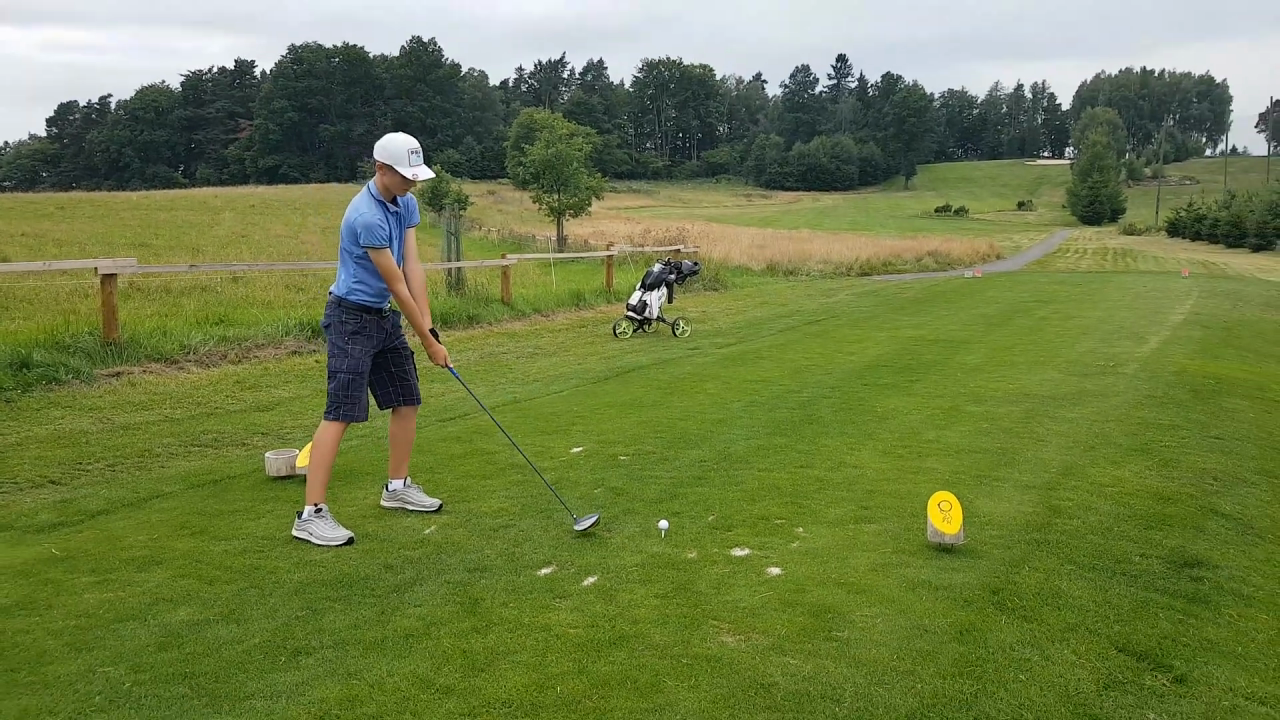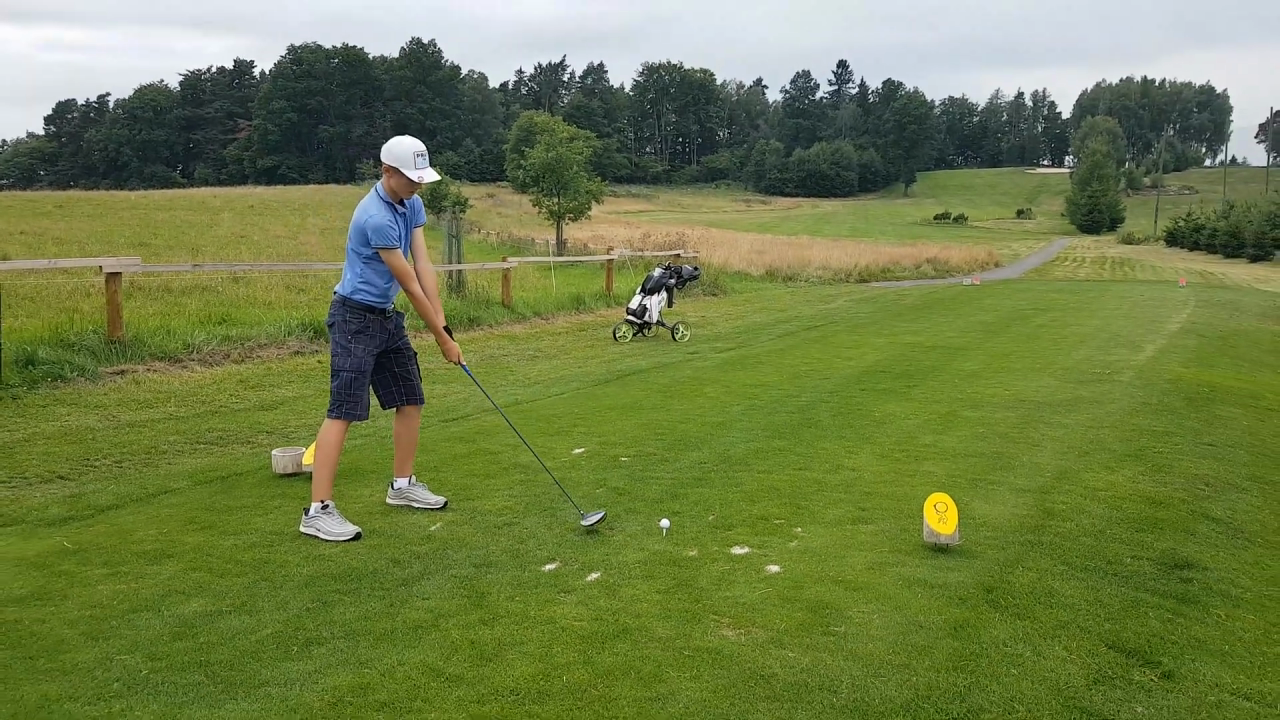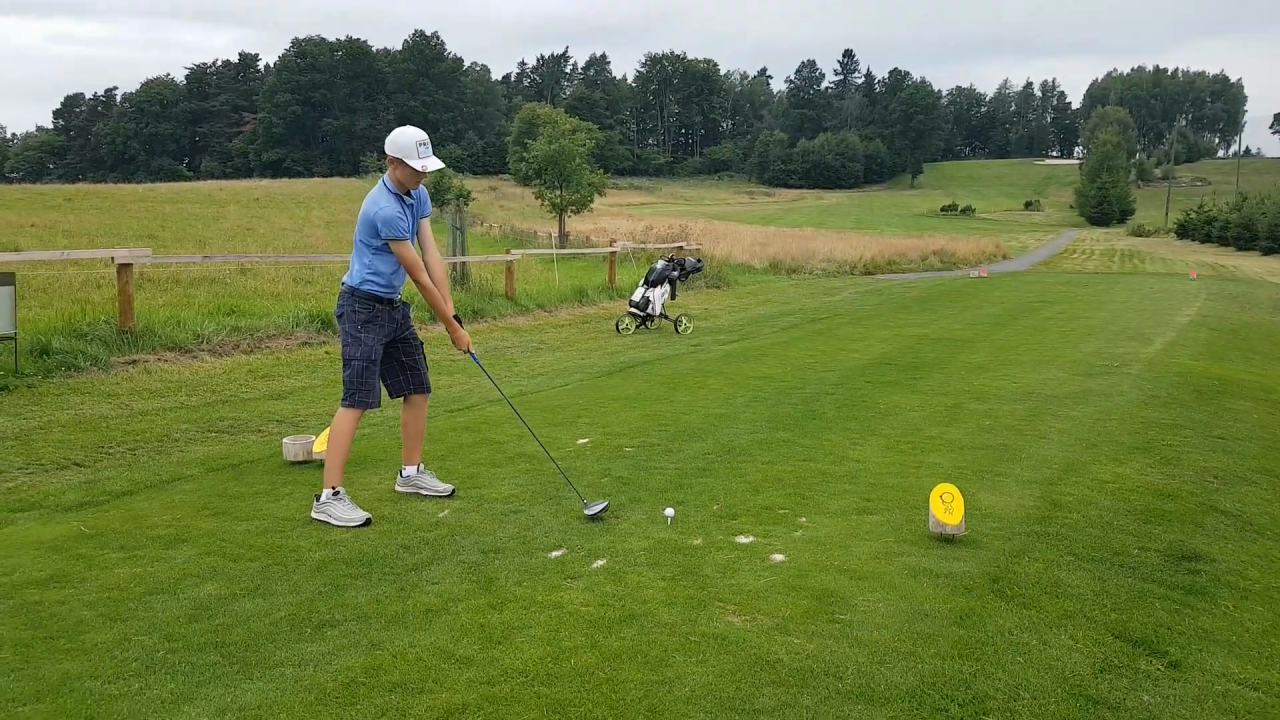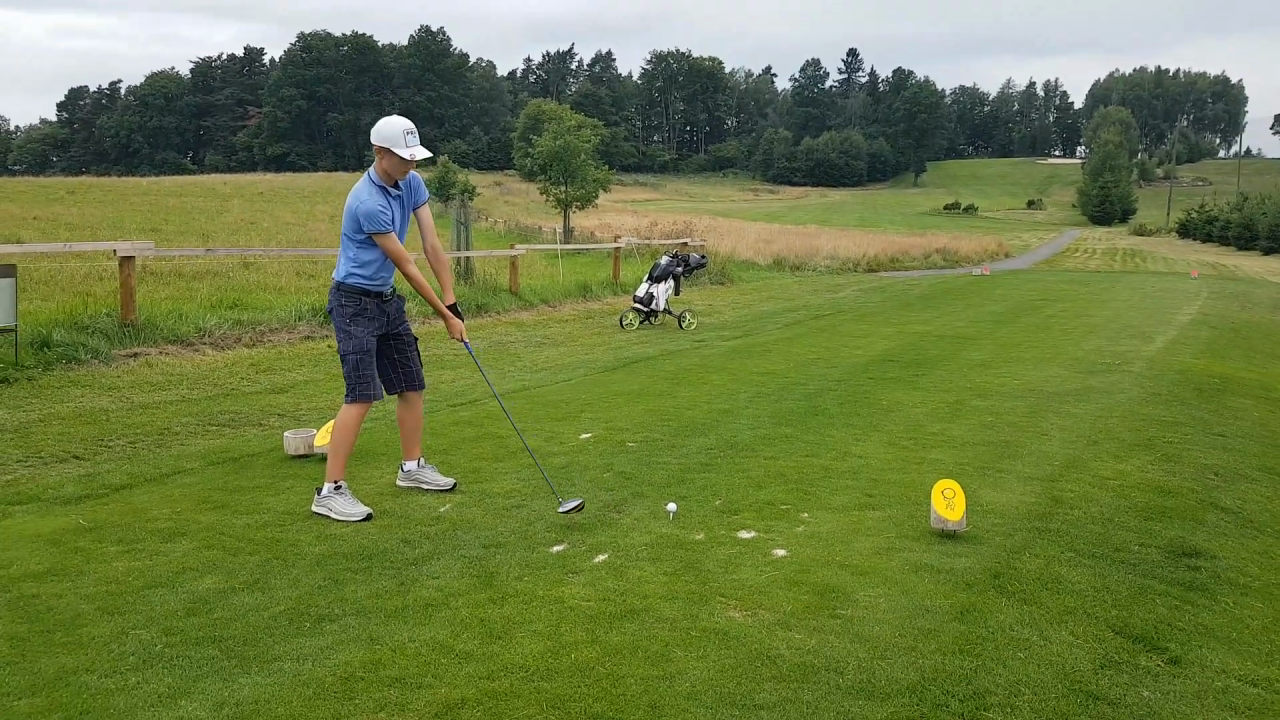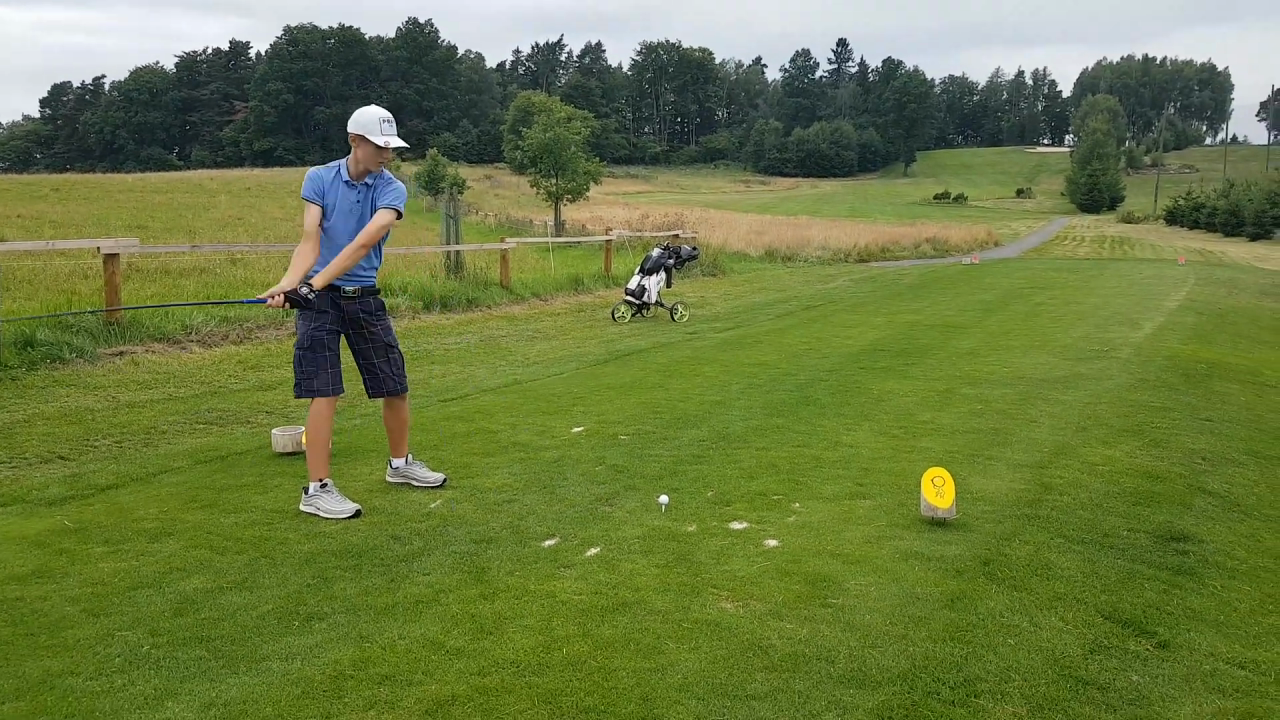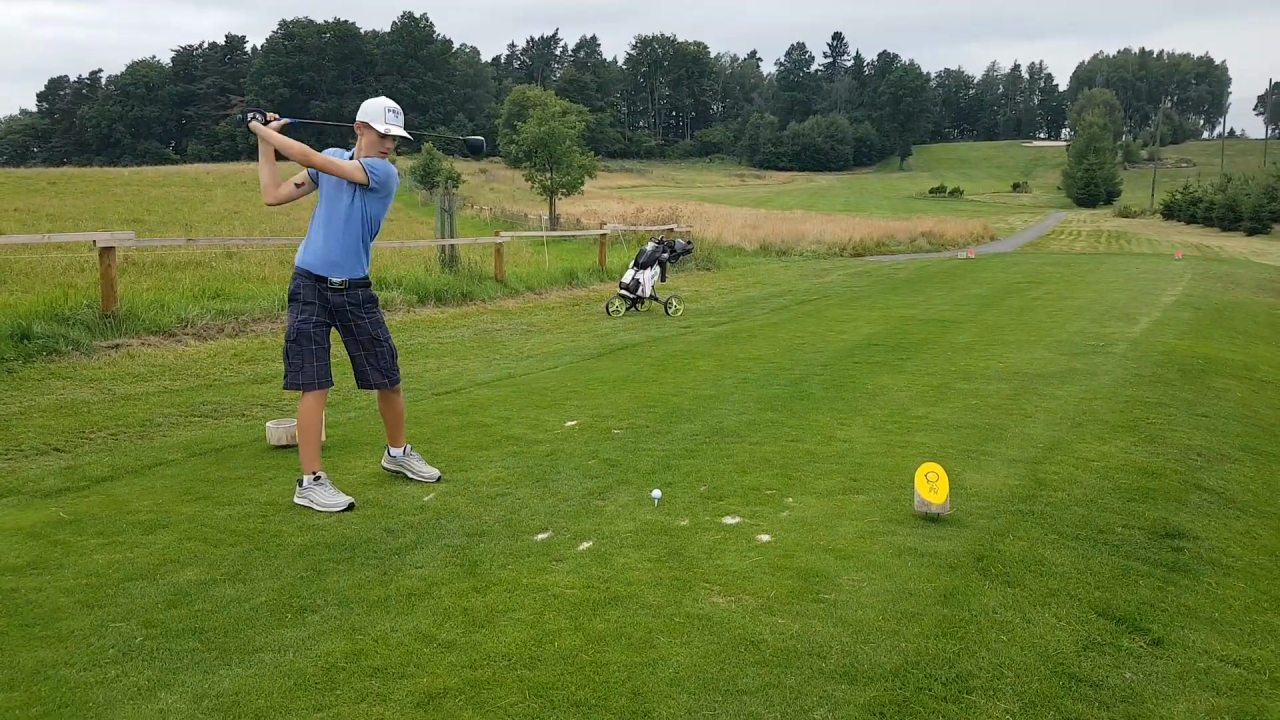
dt=0.3s
person 1, frame 1
left shoulder: (406, 204)
right shoulder: (367, 217)
left elbow: (413, 267)
right elbow: (396, 285)
left wrist: (429, 327)
right wrist: (429, 343)
left hip: (384, 316)
right hip: (351, 318)
left knee: (406, 401)
right knee: (341, 412)
left ankle: (397, 486)
right ankle: (311, 513)
person 1, frame 2
left shoulder: (413, 205)
right shoulder: (375, 217)
left elbow: (424, 267)
right elbow: (410, 284)
left wrist: (443, 324)
right wrist: (442, 339)
left hip: (386, 317)
right hip: (355, 318)
left knee: (411, 400)
right knee: (344, 411)
left ankle: (403, 485)
right ankle: (318, 510)
person 1, frame 3
left shoulder: (418, 196)
right shoulder: (385, 209)
left elbow: (432, 256)
right elbow: (419, 275)
left wrist: (453, 312)
right wrist: (452, 328)
left hip: (393, 307)
right hip: (363, 308)
left knee: (417, 390)
right knee: (357, 400)
left ankle: (411, 473)
right ankle: (329, 496)
person 1, frame 4
left shoulder: (413, 185)
right shoulder: (366, 202)
left elbow: (432, 245)
right elbow: (405, 266)
left wrist: (451, 300)
right wrist: (444, 315)
left hip: (389, 300)
right hip: (354, 302)
left knee: (412, 386)
right knee: (361, 395)
left ankle: (412, 467)
right ankle: (330, 491)
person 1, frame 5
left shoulder: (393, 190)
right shoulder: (319, 178)
left elbow: (362, 244)
right elbow: (309, 241)
left wrist: (313, 284)
right wrist: (288, 283)
left hip: (366, 297)
right hip: (319, 299)
left knee: (395, 388)
right knee: (325, 392)
left ankle: (401, 463)
right ankle: (317, 488)
person 1, frame 6
left shoulder: (384, 174)
right shoulder: (332, 160)
left elbow: (309, 158)
right elbow: (272, 195)
left wrist: (267, 130)
right wrist: (265, 139)
left hip: (354, 291)
right hip: (309, 286)
left knee: (388, 380)
right knee: (314, 385)
left ankle: (398, 452)
right ankle: (311, 480)
